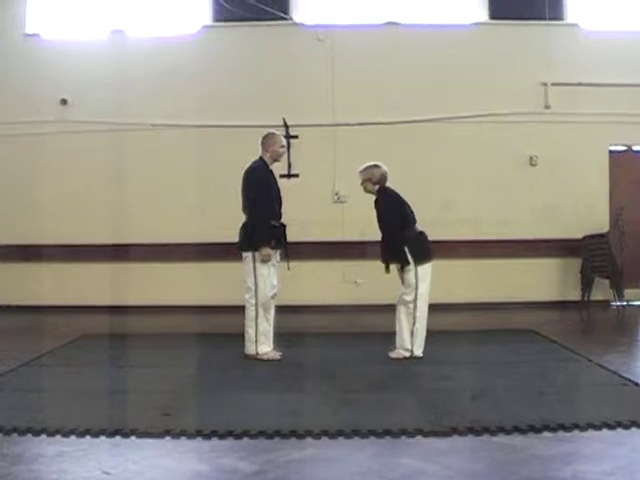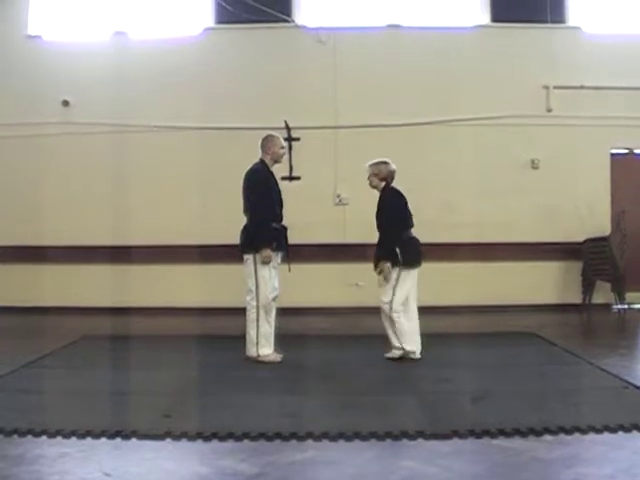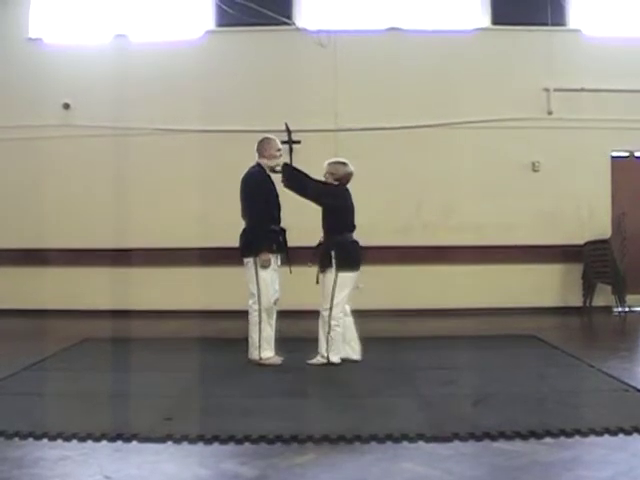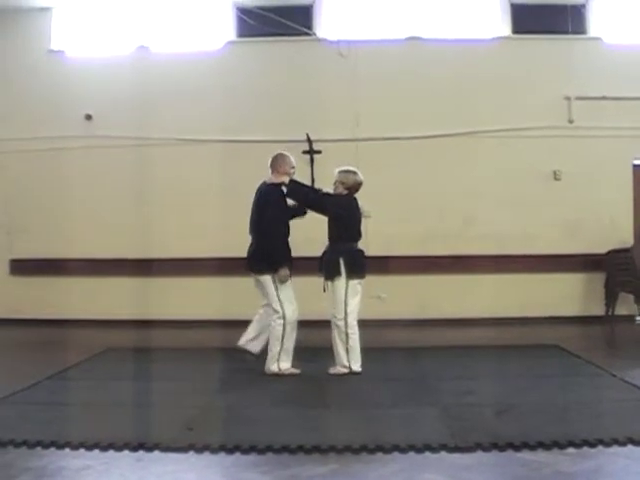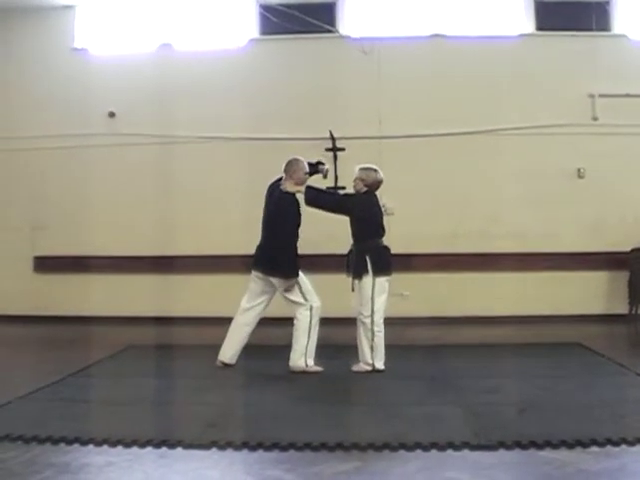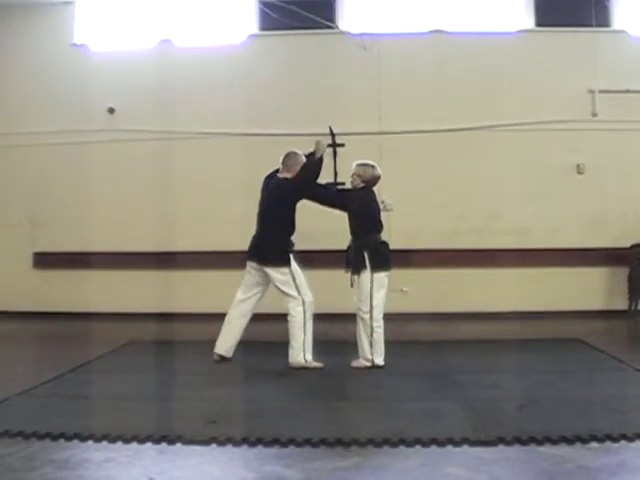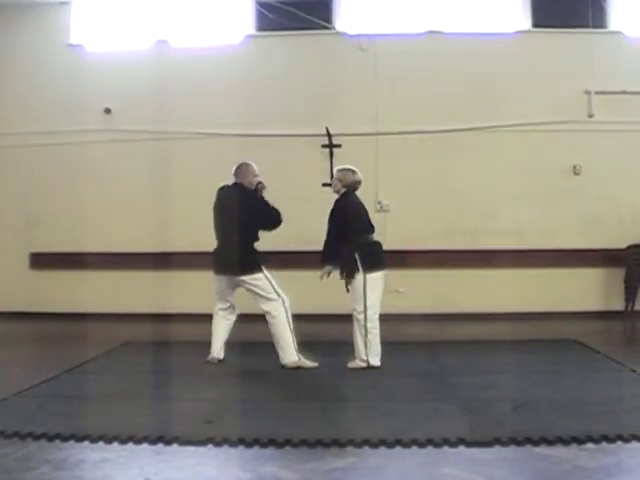
dt=0.7s
person 1, frame 1
left shoulder: (264, 172)
right shoulder: (257, 172)
right elbow: (255, 212)
right wrist: (263, 244)
left hip: (266, 241)
right hip: (258, 243)
left knee: (267, 293)
right knee: (259, 294)
left ankle: (263, 344)
right ankle: (256, 347)
person 1, frame 2
left shoulder: (265, 174)
right shoulder: (257, 174)
right elbow: (256, 214)
right wrist: (264, 246)
left hip: (267, 244)
right hip: (259, 245)
left knee: (268, 296)
right knee: (260, 297)
left ankle: (264, 346)
right ankle: (258, 349)
person 1, frame 3
left shoulder: (262, 176)
right shoulder: (254, 177)
right elbow: (254, 218)
right wrist: (262, 250)
left hip: (267, 246)
right hip: (259, 249)
left knee: (270, 299)
right knee: (262, 300)
left ankle: (264, 349)
right ankle: (260, 352)
person 1, frame 4
left shoulder: (267, 189)
right shoulder: (271, 193)
right elbow: (273, 232)
left wrist: (302, 208)
right wrist: (282, 265)
left hip: (261, 257)
right hip: (268, 261)
left knee: (273, 306)
right knee: (286, 312)
left ankle: (248, 343)
right ankle: (276, 364)
person 1, frame 5
left shoulder: (275, 187)
right shoulder: (288, 202)
left elbow: (299, 169)
right elbow: (288, 241)
left wrist: (318, 167)
right wrist: (292, 273)
left hip: (262, 261)
right hip: (278, 264)
left knee: (249, 308)
right knee: (309, 306)
left ankle: (226, 356)
right ankle: (301, 361)
person 1, frame 6
left shoulder: (271, 180)
right shoulder: (287, 187)
right elbow: (307, 178)
left wrist: (311, 158)
right wrist: (318, 155)
left hip: (258, 251)
right hip: (278, 255)
left knee: (244, 301)
right knee: (302, 301)
left ankle: (222, 350)
right ankle: (300, 357)
person 1, frame 7
left shoulder: (222, 194)
right shoulder: (250, 198)
right elbow: (274, 220)
left hip: (222, 261)
right hip: (245, 262)
left knee: (223, 307)
right knee: (277, 304)
left ankle: (215, 353)
right ankle: (291, 357)
person 2, frame 1
left shoulder: (385, 199)
right shoulder: (387, 196)
left elbow: (391, 231)
left wrist: (393, 259)
right wrist: (394, 258)
left hip: (414, 254)
right hip: (414, 252)
left knee: (413, 300)
right knee: (408, 299)
left ankle: (412, 348)
right ankle: (407, 346)
person 2, frame 2
left shoulder: (389, 196)
right shoulder: (391, 195)
left elbow: (389, 231)
left wrist: (384, 258)
right wrist: (383, 256)
left hip: (401, 256)
right hip: (406, 254)
left knee: (389, 303)
right knee: (404, 304)
left ankle: (406, 346)
right ankle: (408, 347)
person 2, frame 3
left shoulder: (336, 195)
right shoulder: (337, 194)
left elbow: (308, 187)
right elbow: (311, 185)
left wrist: (283, 168)
right wrist: (285, 171)
left hip: (339, 257)
right hip: (344, 255)
left knee: (331, 309)
right knee: (339, 308)
left ankle: (330, 354)
right ankle: (350, 351)
person 2, frame 4
left shoulder: (344, 204)
right shoulder: (344, 205)
left elbow: (314, 198)
right elbow: (318, 199)
left wrist: (286, 184)
right wrist: (288, 184)
left hip: (346, 265)
right hip: (344, 263)
left knee: (344, 317)
right knee: (340, 316)
left ankle: (350, 364)
right ankle: (345, 362)
person 2, frame 5
left shoulder: (365, 202)
right shoulder: (364, 202)
left elbow: (333, 202)
right elbow: (337, 199)
left wrist: (303, 190)
right wrist: (305, 190)
left hip: (372, 263)
right hip: (368, 261)
left knee: (371, 314)
right knee: (365, 314)
left ankle: (375, 362)
right ankle: (369, 360)
person 2, frame 6
left shoulder: (360, 198)
right shoulder: (362, 197)
left elbow: (328, 195)
right elbow: (332, 195)
left hip: (371, 259)
right hip: (369, 257)
left knee: (370, 311)
right knee: (366, 310)
left ankle: (374, 358)
right ankle: (369, 356)
person 2, frame 7
left shoulder: (343, 204)
right shoulder: (351, 202)
left elbow: (335, 235)
left wrist: (329, 262)
right wrist: (344, 264)
left hip: (364, 262)
right hip: (368, 259)
left knee: (365, 312)
right knee: (363, 311)
left ankle: (370, 358)
right ankle: (366, 356)
